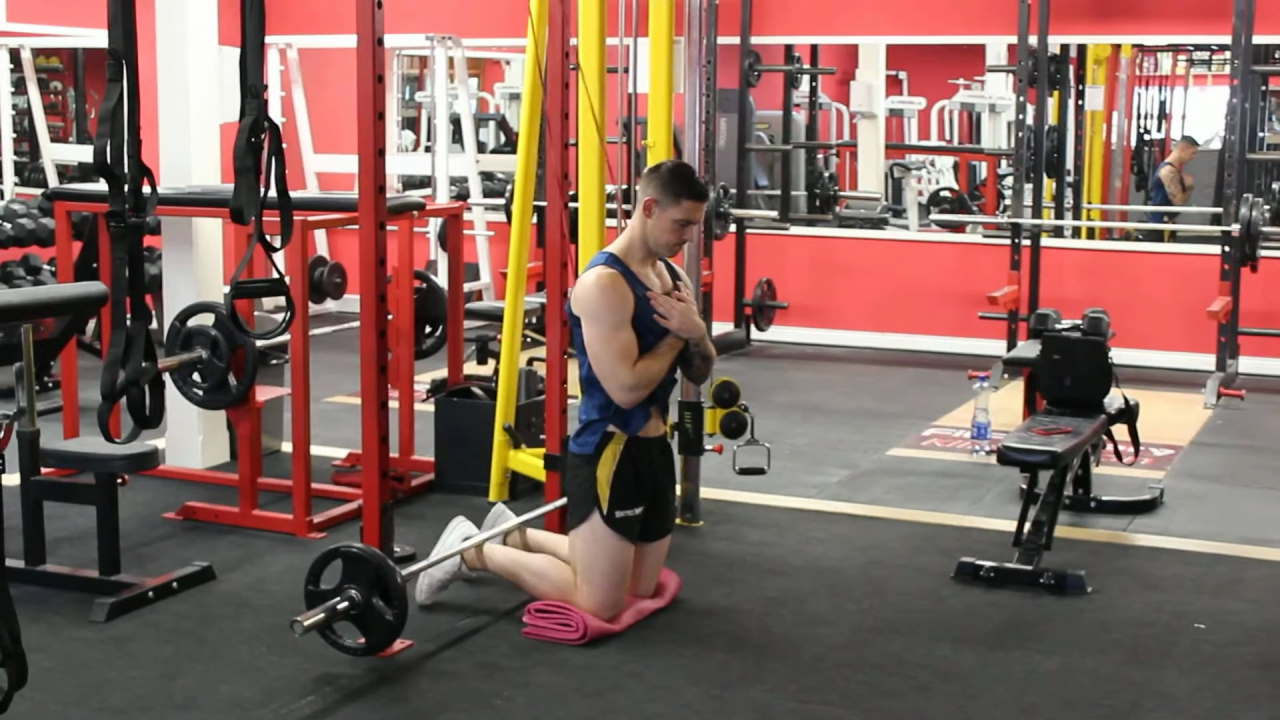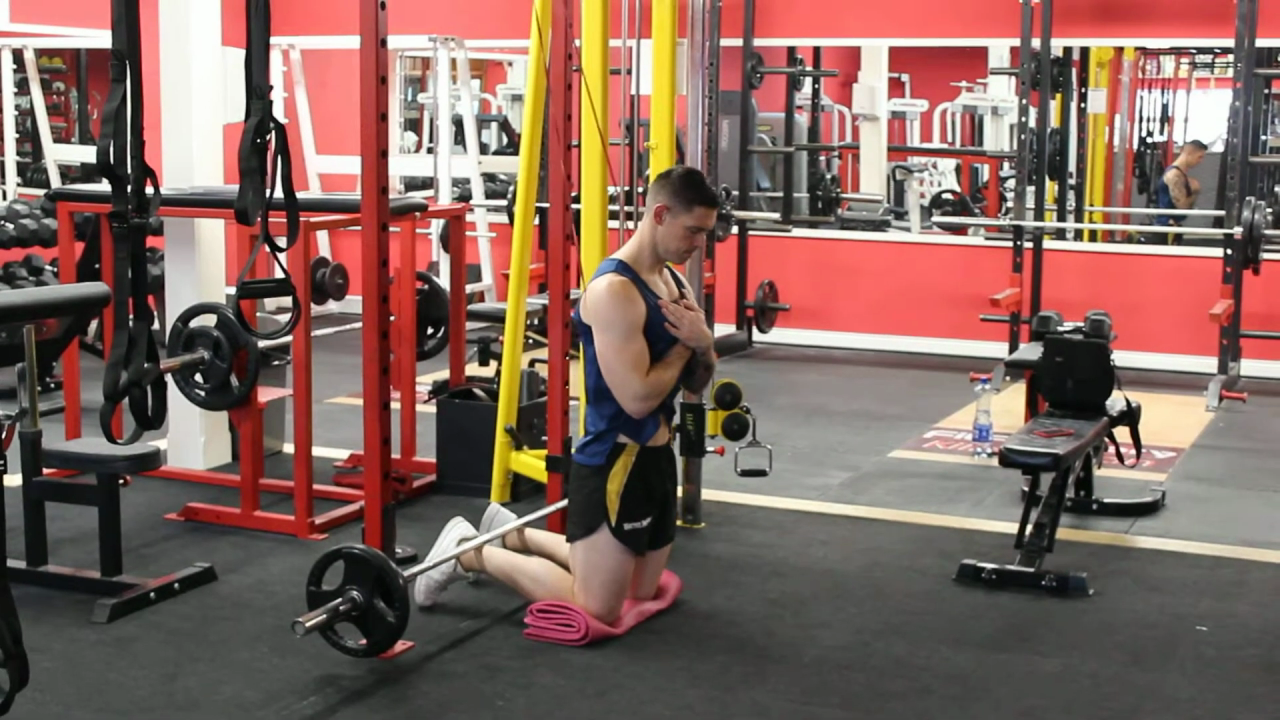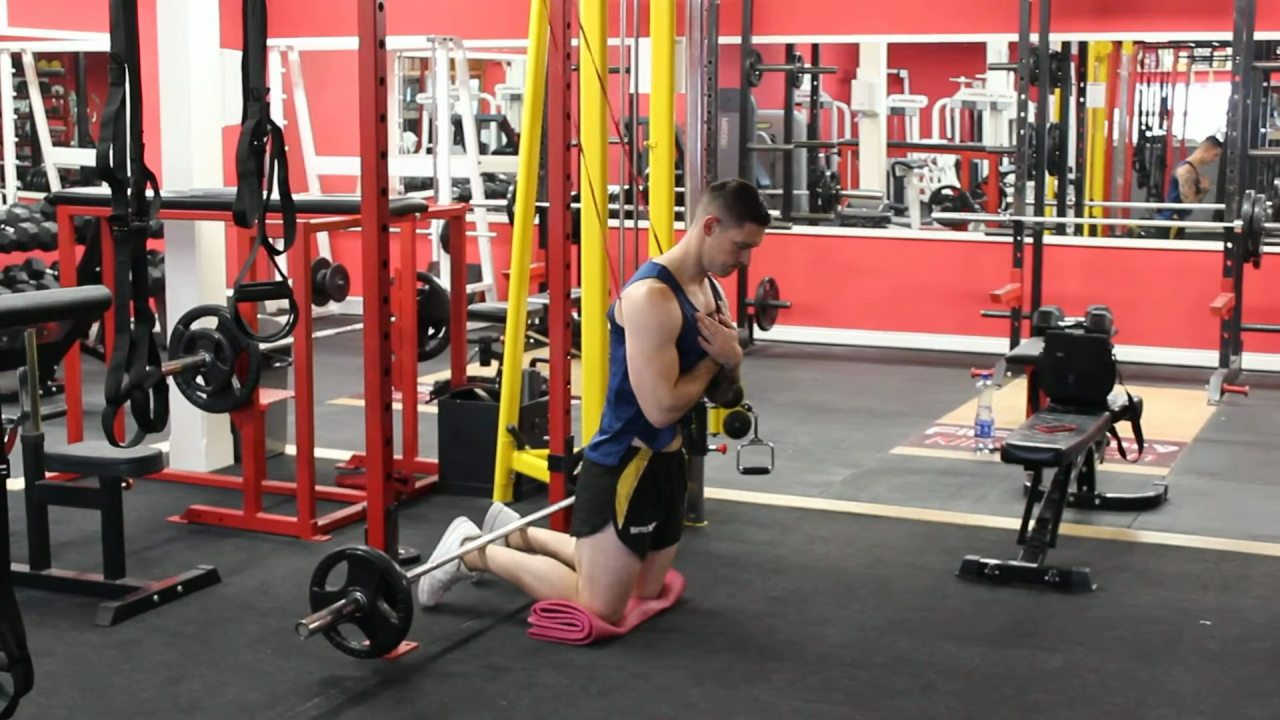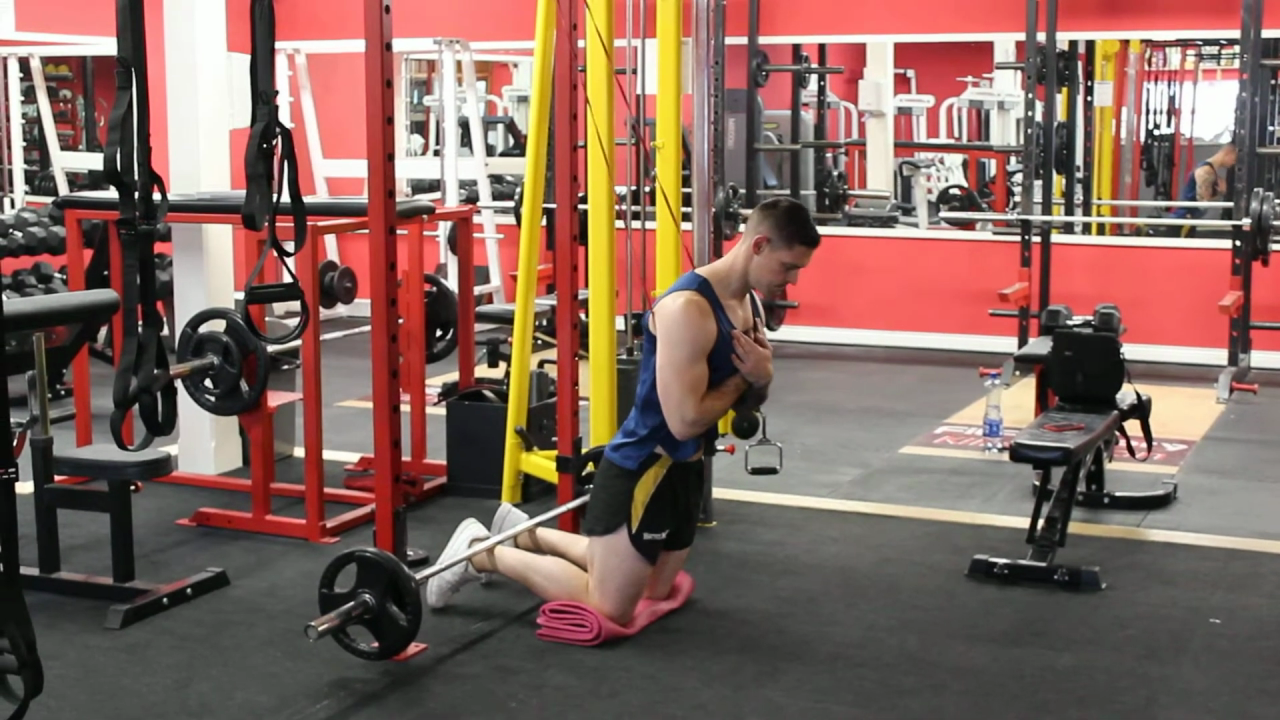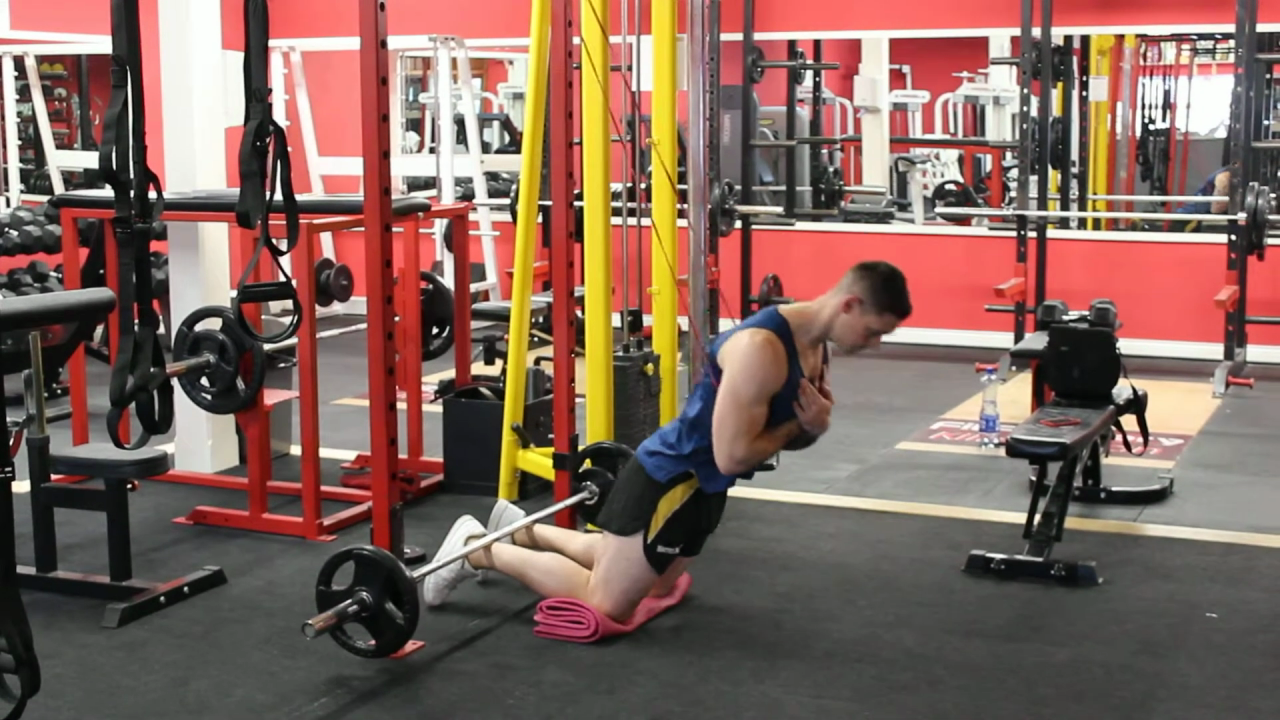
dt=1s
person 1, frame 1
left shoulder: (674, 276)
right shoulder: (603, 283)
left elbow: (699, 373)
right elbow: (626, 388)
left wrist: (697, 332)
right wrist: (676, 333)
left hip: (653, 445)
right hip: (608, 451)
left knee: (639, 589)
right knee: (598, 606)
left ankle: (513, 535)
right ankle: (472, 549)
person 1, frame 2
left shoulder: (675, 282)
right shoulder: (613, 290)
left elbow: (696, 382)
right elbow: (637, 398)
left wrist: (703, 342)
right wrist: (685, 342)
left hip: (656, 456)
right hip: (615, 463)
left knee: (640, 592)
right knee: (596, 610)
left ankle: (512, 533)
right ankle: (469, 551)
person 1, frame 3
left shoulder: (710, 289)
right shoulder: (651, 296)
right elbow: (661, 408)
left wrist: (732, 357)
right wrist: (713, 359)
left hip: (666, 461)
right hip: (625, 466)
left knee: (644, 591)
right knee: (600, 608)
left ankle: (514, 533)
right ankle: (472, 551)
person 1, frame 4
left shoulder: (749, 303)
right shoulder: (688, 308)
left elbow: (746, 401)
right elbow: (685, 420)
left wrist: (761, 377)
right wrist: (743, 376)
left hip: (683, 467)
right hip: (643, 470)
left knee: (654, 591)
right knee: (608, 609)
left ankle: (524, 534)
right ankle: (481, 552)
person 1, frame 5
left shoulder: (815, 342)
right shoulder: (762, 348)
left elbow: (787, 432)
right elbow: (732, 456)
left wrist: (815, 423)
right wrist: (798, 422)
left hip: (700, 485)
right hip: (670, 481)
left knee: (650, 585)
right knee: (605, 605)
left ankle: (522, 530)
right ankle: (480, 549)
